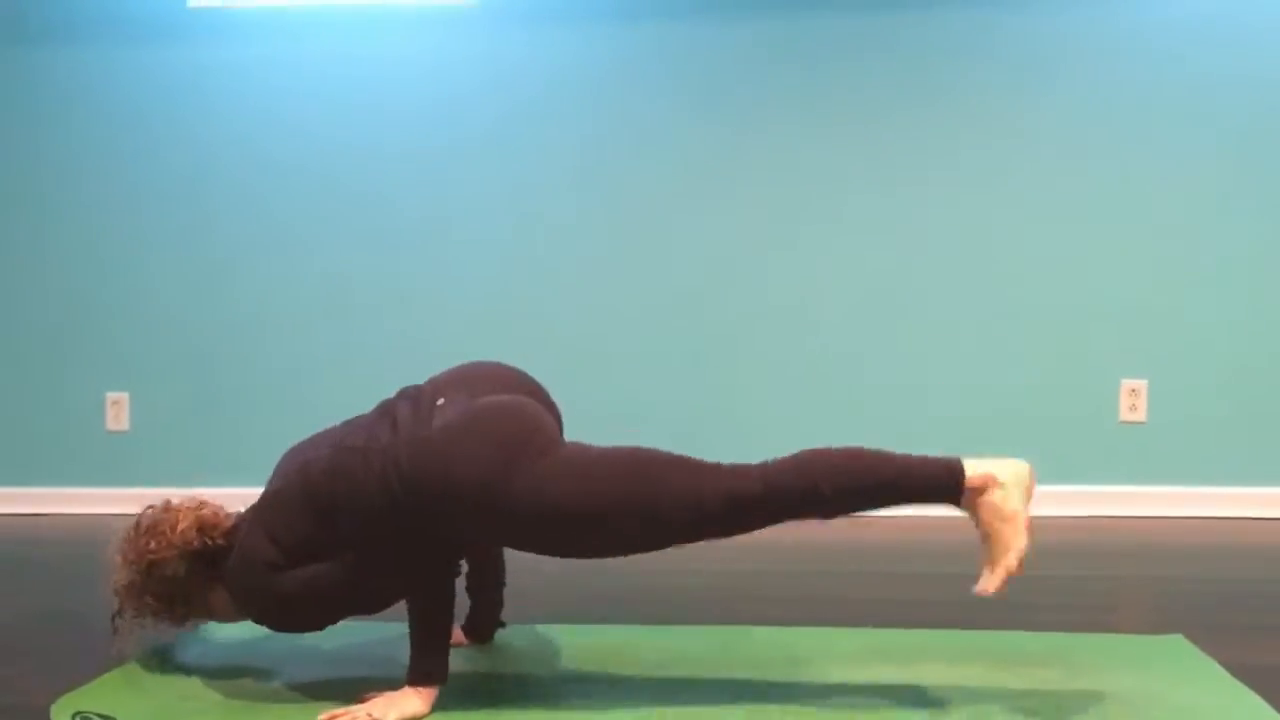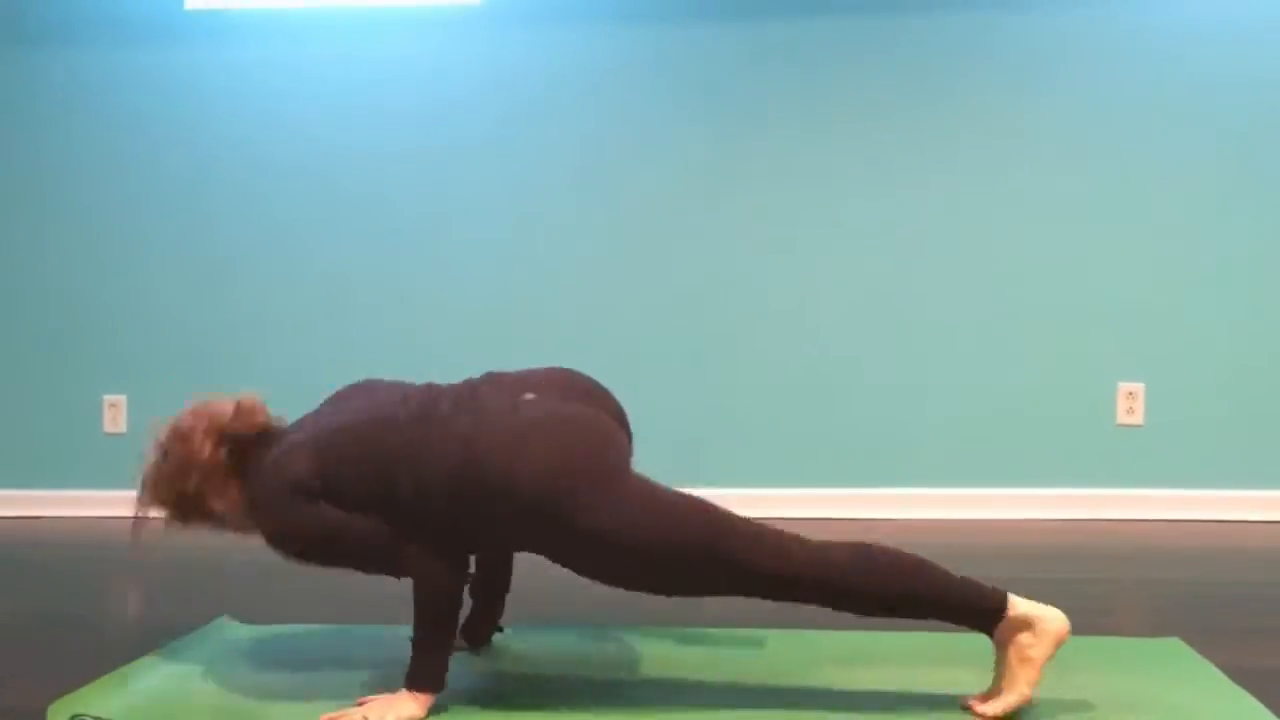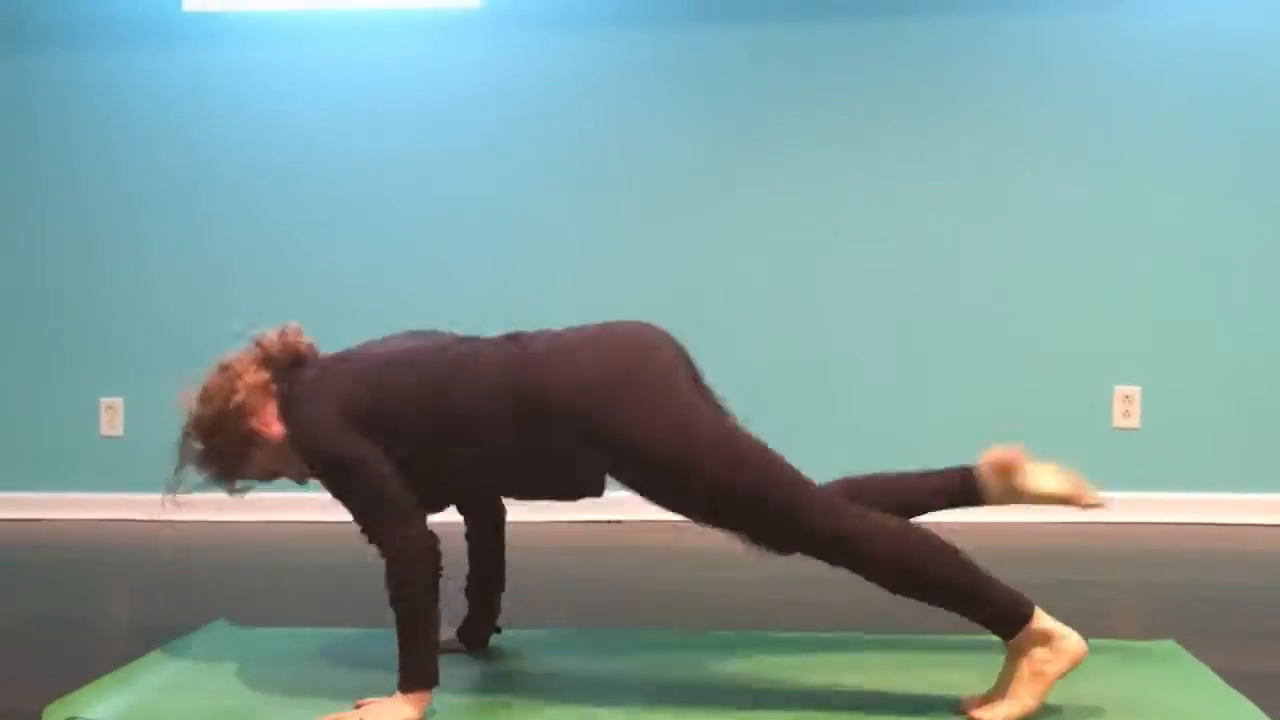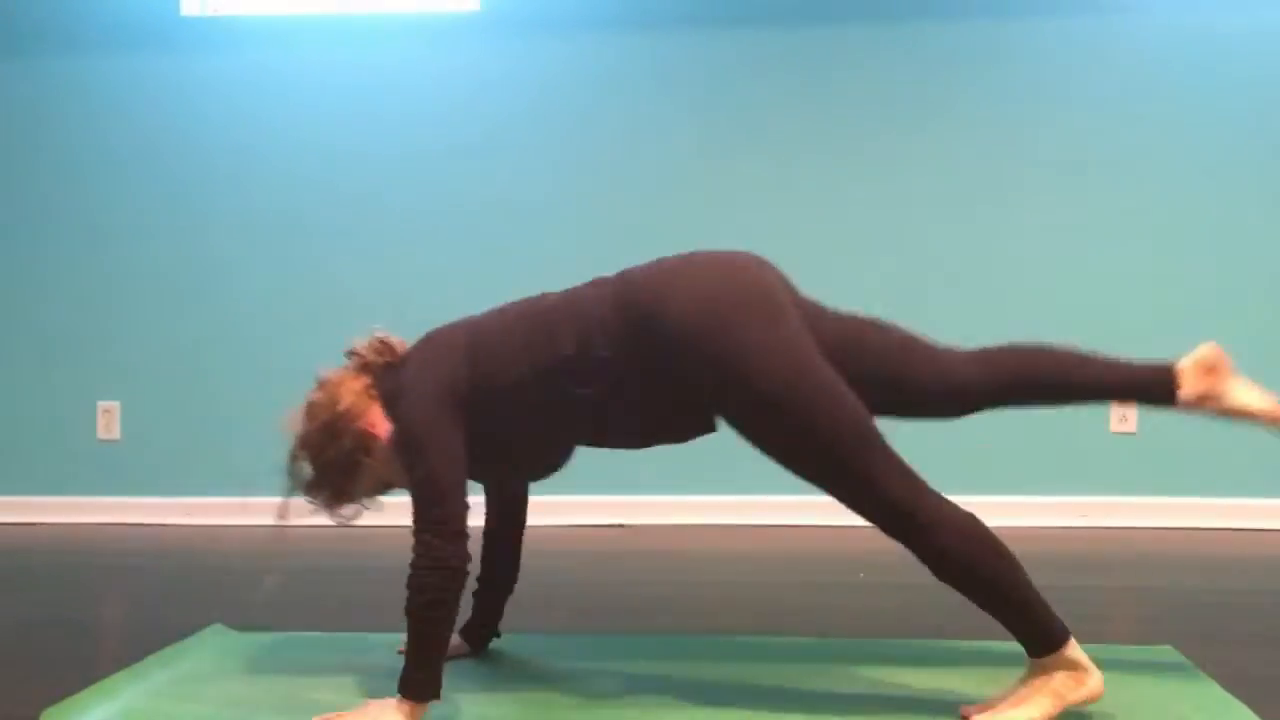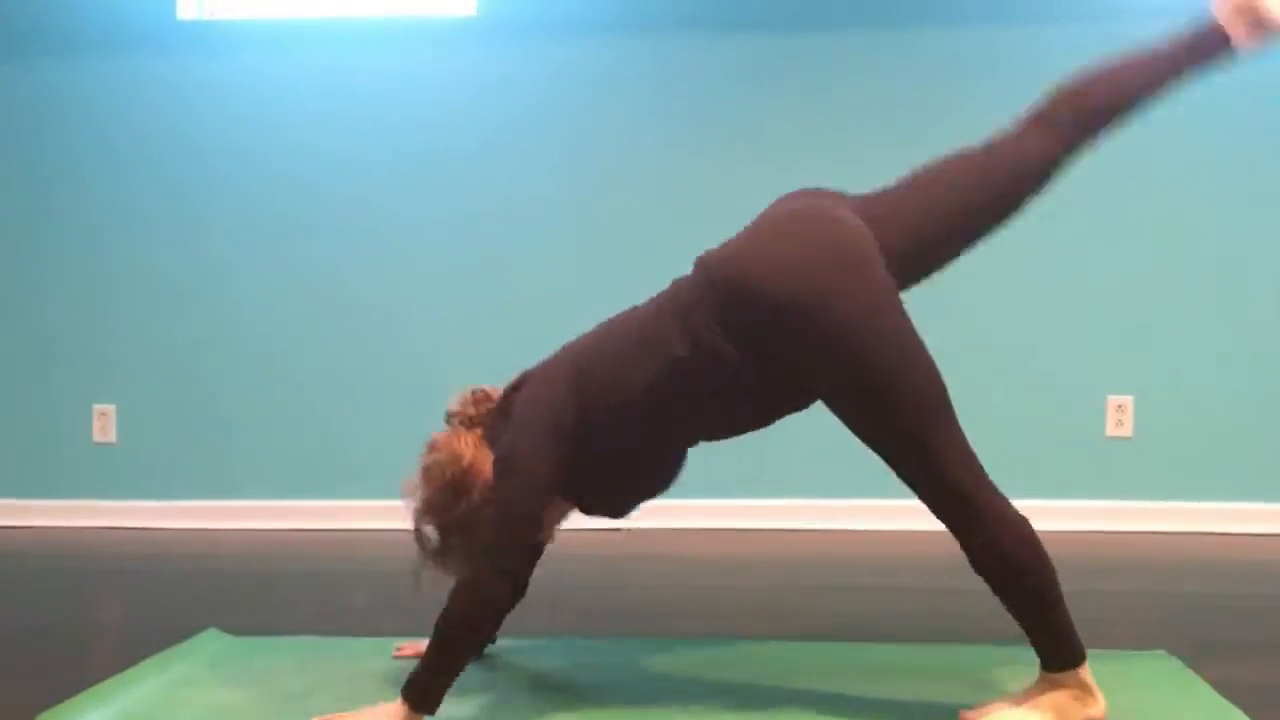
dt=0.1s
person 1, frame 1
left shoulder: (260, 579)
right shoulder: (275, 509)
left elbow: (411, 563)
right wrist: (478, 621)
left hip: (483, 467)
right hip: (487, 390)
left knee: (748, 492)
left ankle: (973, 483)
person 1, frame 2
left shoulder: (280, 497)
right shoulder: (321, 433)
left elbow: (418, 561)
right wrist: (476, 627)
left hip: (547, 474)
right hip: (559, 403)
left knee: (771, 559)
left ankle: (1018, 621)
person 1, frame 3
left shoulder: (322, 422)
right shoulder: (350, 384)
left elbow: (410, 545)
right elbow: (478, 486)
right wrist: (475, 628)
left hip: (607, 396)
right hip: (629, 362)
left knee: (820, 523)
right knee: (809, 511)
left ankle: (1037, 635)
right ankle: (984, 479)
person 1, frame 4
left shoulder: (422, 399)
right shoulder: (458, 386)
left elbow: (436, 539)
right elbow: (505, 498)
right wrist: (478, 626)
left hip: (707, 325)
right hip: (726, 296)
left knee: (895, 497)
right knee: (962, 382)
right ankle: (1185, 380)
person 1, frame 5
left shoulder: (538, 441)
right shoulder: (533, 411)
left elbow: (491, 579)
right elbow: (505, 562)
left hip: (801, 294)
right hip: (810, 240)
left knee: (957, 491)
right knee: (1035, 144)
